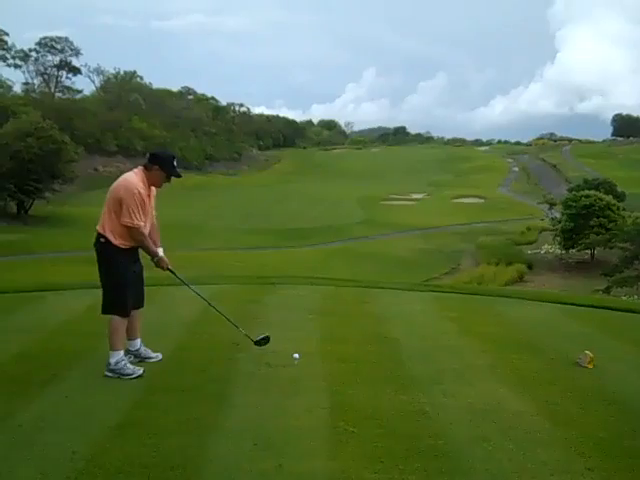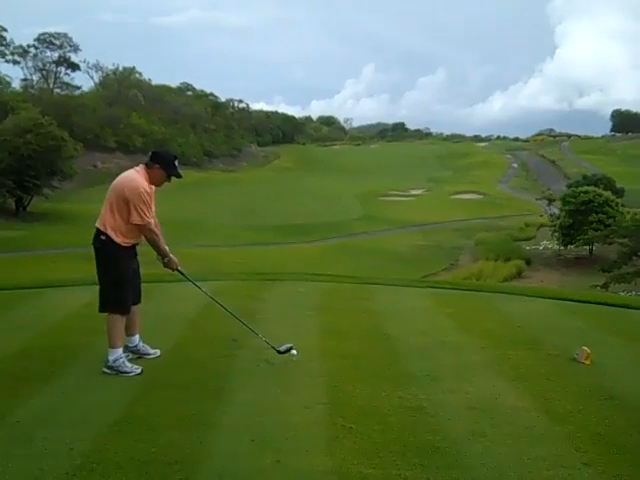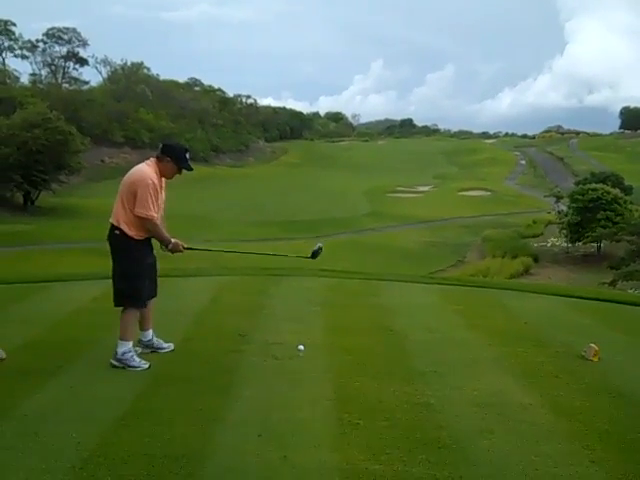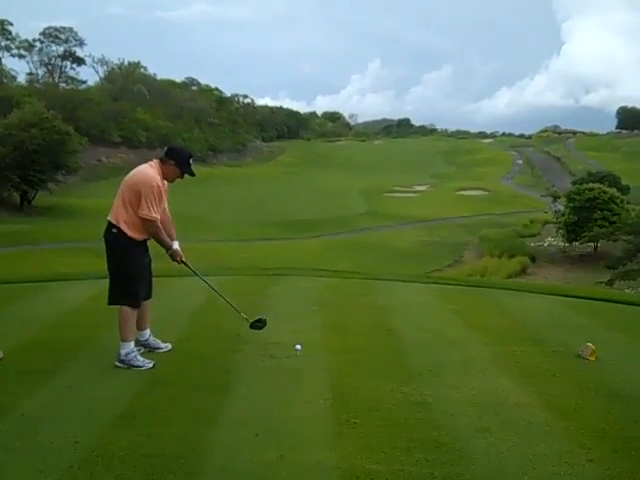
dt=1s
person 1, frame 1
left shoulder: (148, 185)
right shoulder: (133, 187)
left elbow: (150, 221)
right elbow: (136, 231)
left wrist: (159, 250)
right wrist: (155, 256)
left hip: (127, 247)
right hip: (113, 248)
left knee: (134, 301)
right knee: (120, 306)
left ankle: (135, 348)
right ankle: (115, 362)
person 1, frame 2
left shoulder: (144, 180)
right shoulder: (137, 186)
left elbow: (152, 220)
right elbow: (147, 229)
left wrist: (165, 249)
right wrist: (165, 256)
left hip: (124, 244)
right hip: (112, 245)
left knee: (132, 298)
right knee: (118, 303)
left ankle: (133, 344)
right ankle: (114, 359)
person 1, frame 3
left shoulder: (156, 175)
right shoulder: (147, 178)
left elbow: (157, 215)
right elbow: (148, 220)
left wrist: (166, 239)
right wrist: (169, 242)
left hip: (139, 238)
right hip: (127, 239)
left knee: (146, 292)
right knee: (134, 297)
left ankle: (147, 339)
right ankle: (123, 352)
person 1, frame 4
left shoulder: (158, 177)
right shoulder: (150, 180)
left elbow: (163, 214)
right elbow: (151, 222)
left wrist: (175, 243)
right wrist: (169, 248)
left hip: (134, 238)
right hip: (123, 238)
left knee: (143, 292)
right knee: (130, 296)
left ankle: (144, 338)
right ankle: (126, 353)
